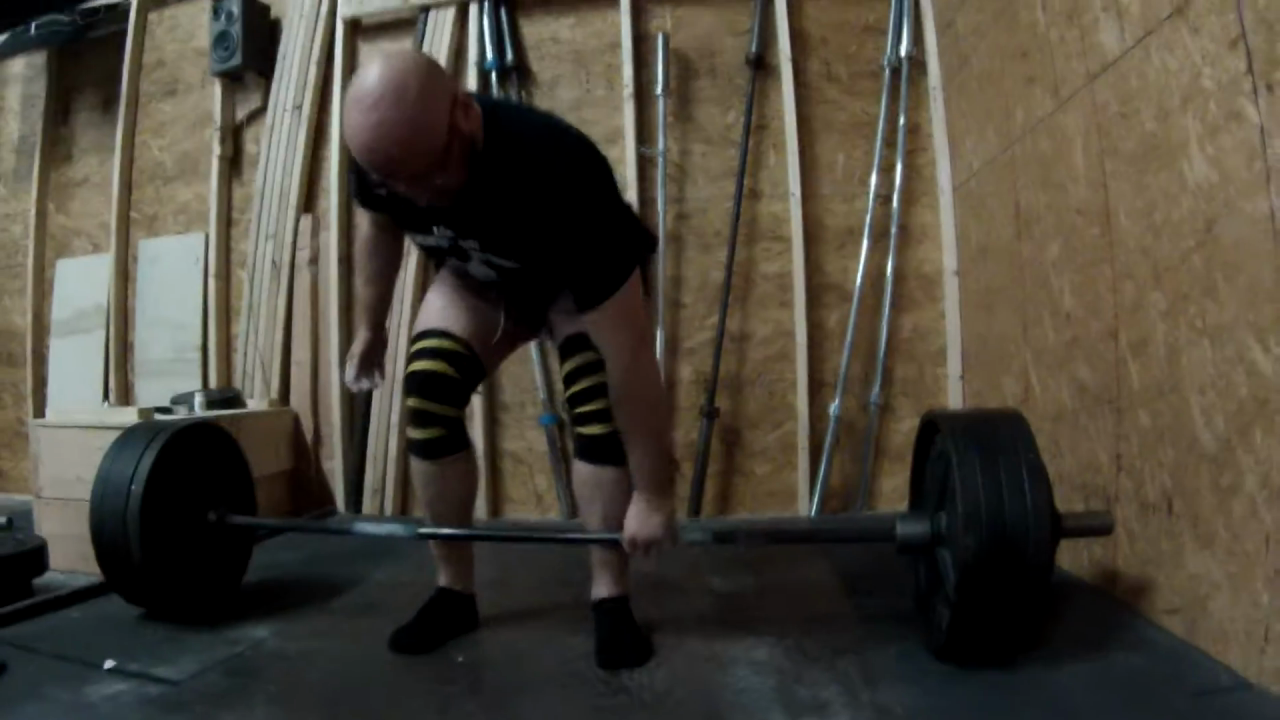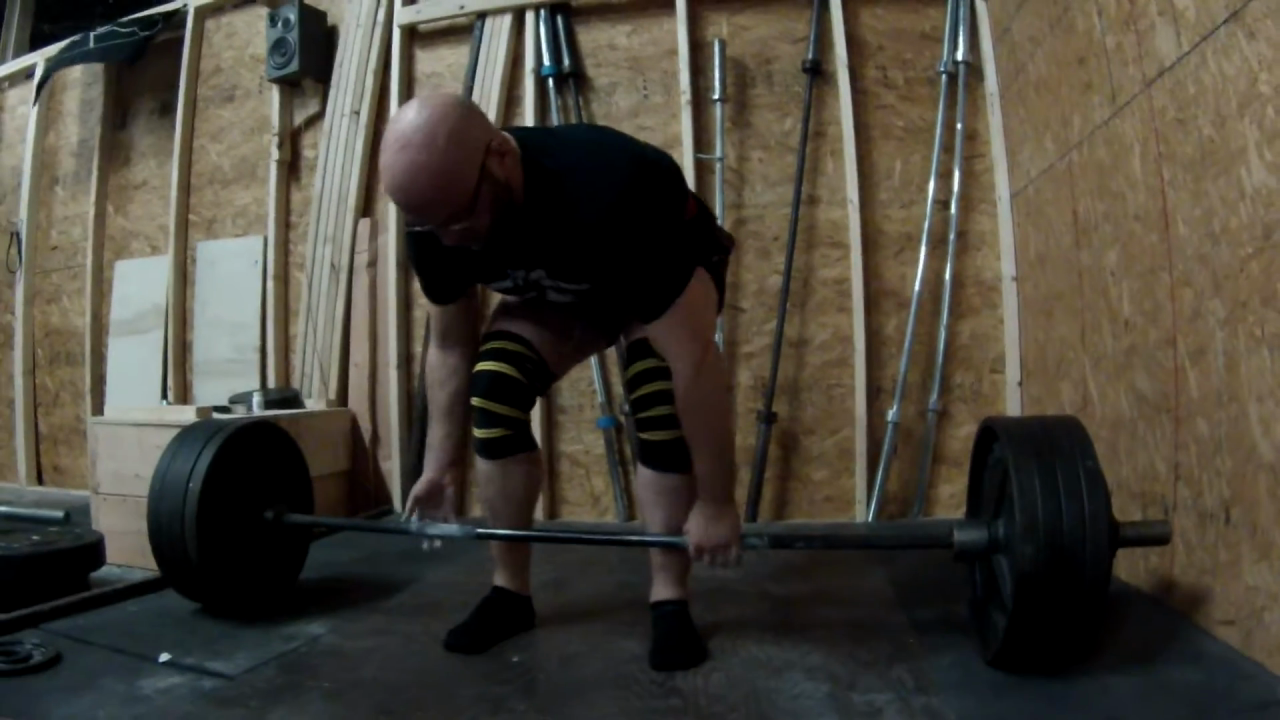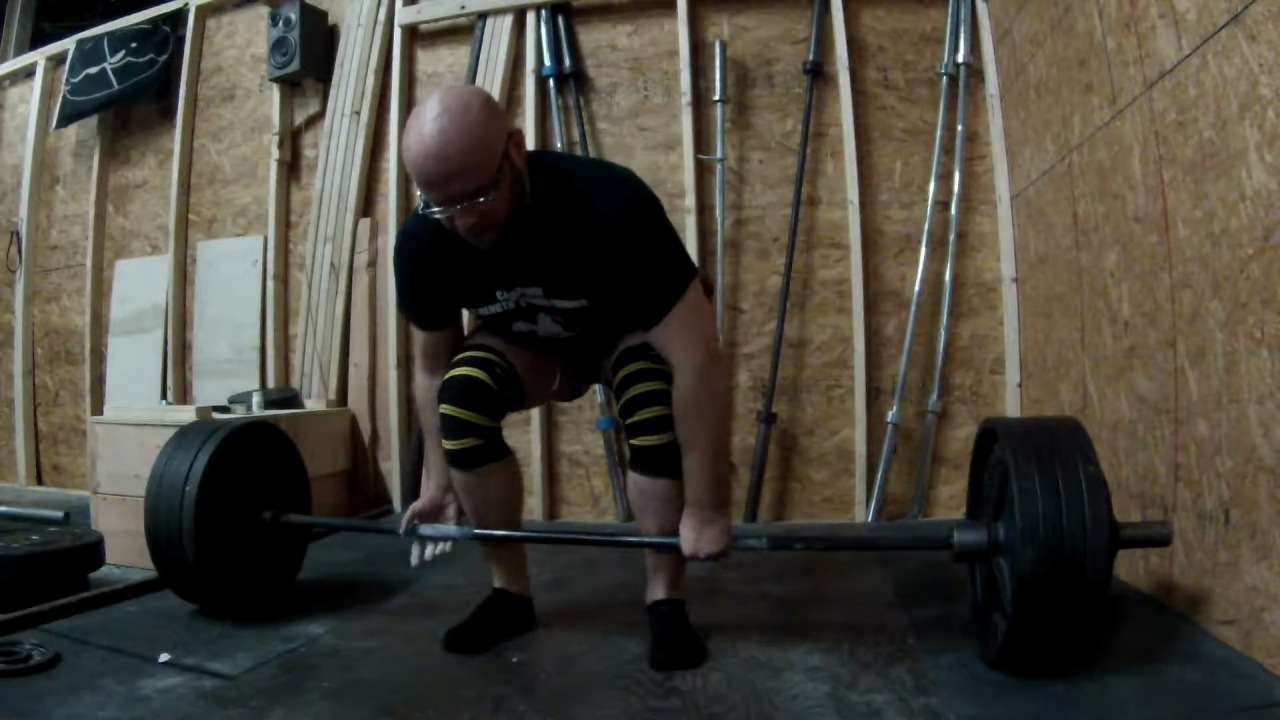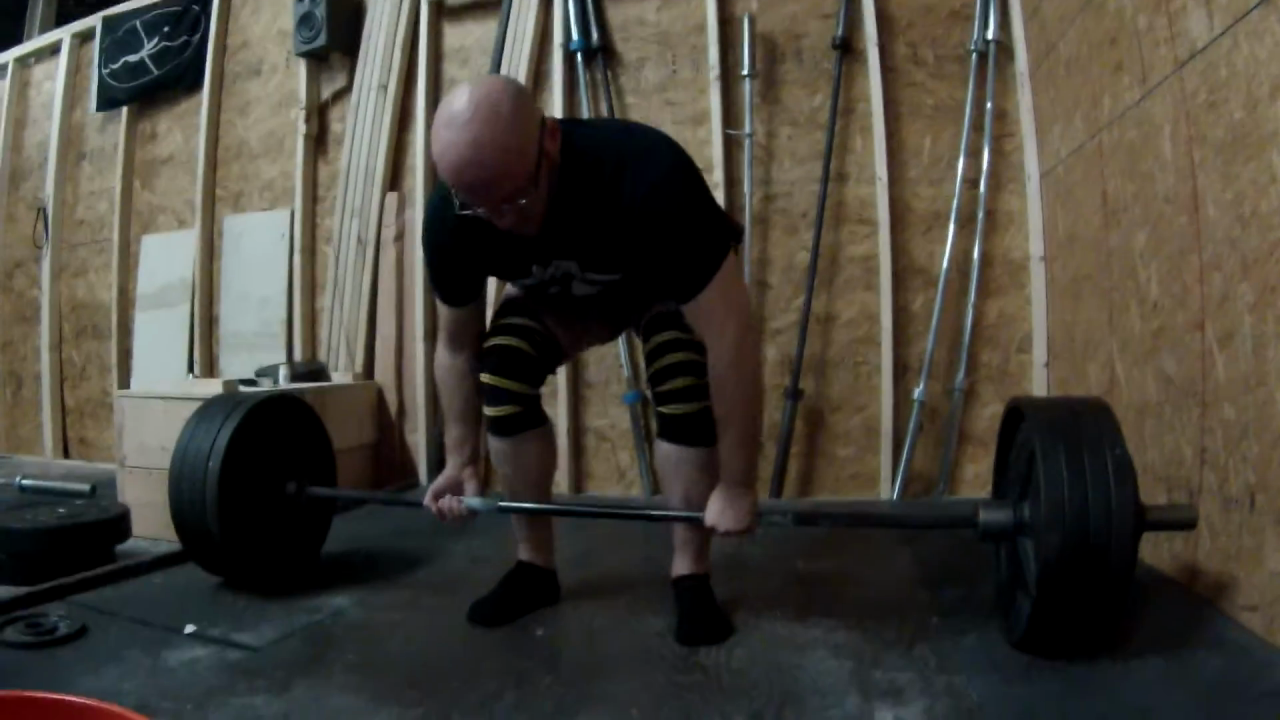
dt=1s
person 1, frame 1
left shoulder: (557, 174)
right shoulder: (385, 159)
left elbow: (630, 351)
right elbow: (378, 225)
left wrist: (653, 496)
right wrist: (370, 326)
left hip: (586, 278)
right hip: (477, 277)
left knee: (598, 404)
right knee: (427, 398)
left ankle: (609, 597)
right ankle: (454, 592)
person 1, frame 2
left shoulder: (607, 194)
right shoulder: (436, 213)
left elbow: (695, 360)
right elbow: (449, 346)
left wrist: (715, 502)
right wrist: (442, 465)
left hip: (672, 264)
right hip: (552, 290)
left knee: (661, 404)
right knee: (493, 393)
left ankle: (668, 601)
right ankle: (510, 591)
person 1, frame 3
left shoulder: (609, 206)
right shoulder: (423, 242)
left elbow: (698, 360)
right elbow: (432, 369)
left wrist: (706, 509)
right wrist: (438, 483)
left hip: (627, 330)
right hip: (530, 341)
left knee: (656, 406)
right knee: (462, 400)
left ankle: (665, 599)
right ankle: (511, 591)
person 1, frame 4
left shoulder: (647, 178)
right shoulder: (450, 217)
left elbow: (732, 339)
right elbow: (457, 344)
left wrist: (736, 486)
right wrist: (460, 459)
left hip: (664, 279)
right hip: (557, 290)
left knee: (684, 385)
right knee: (502, 375)
left ankle: (690, 575)
right ankle: (535, 564)
